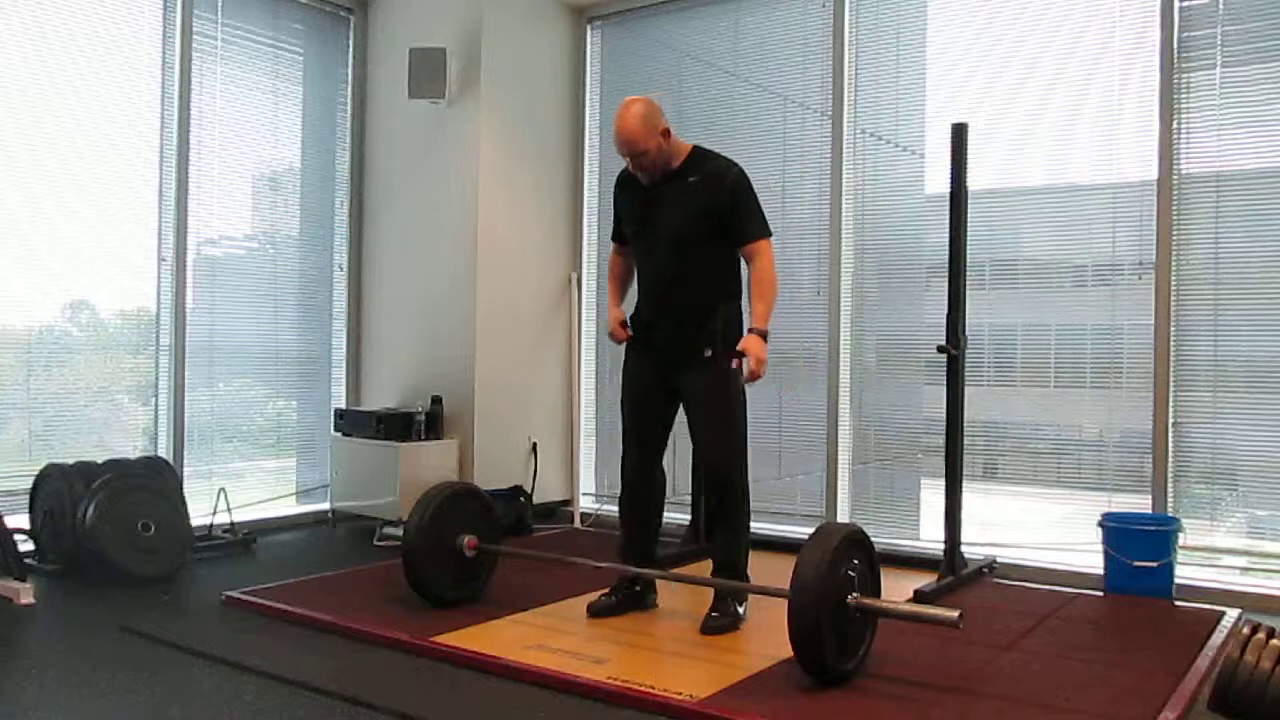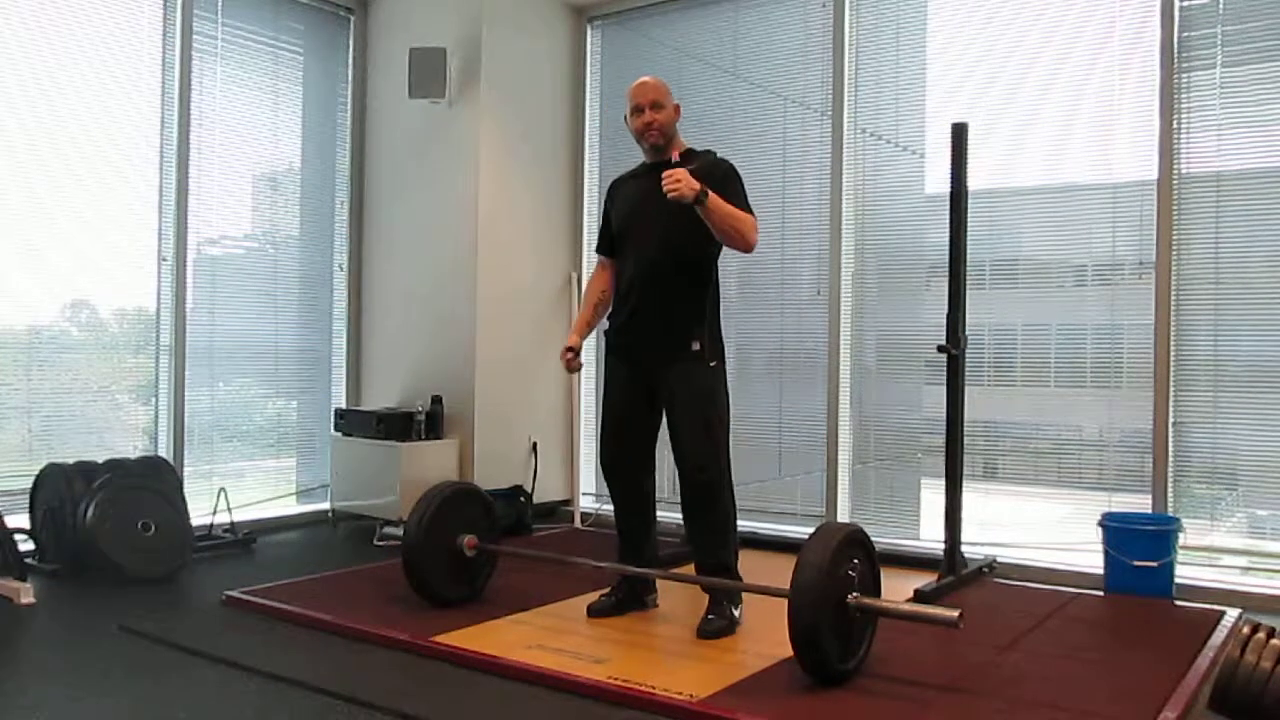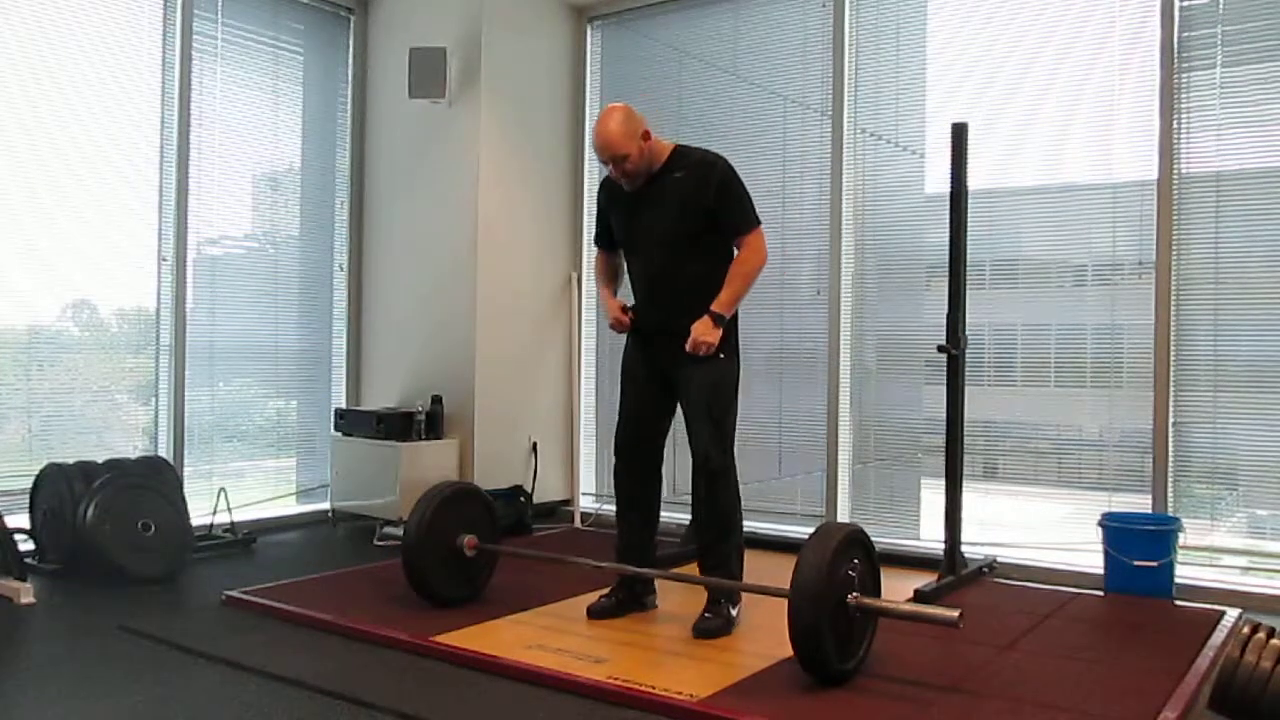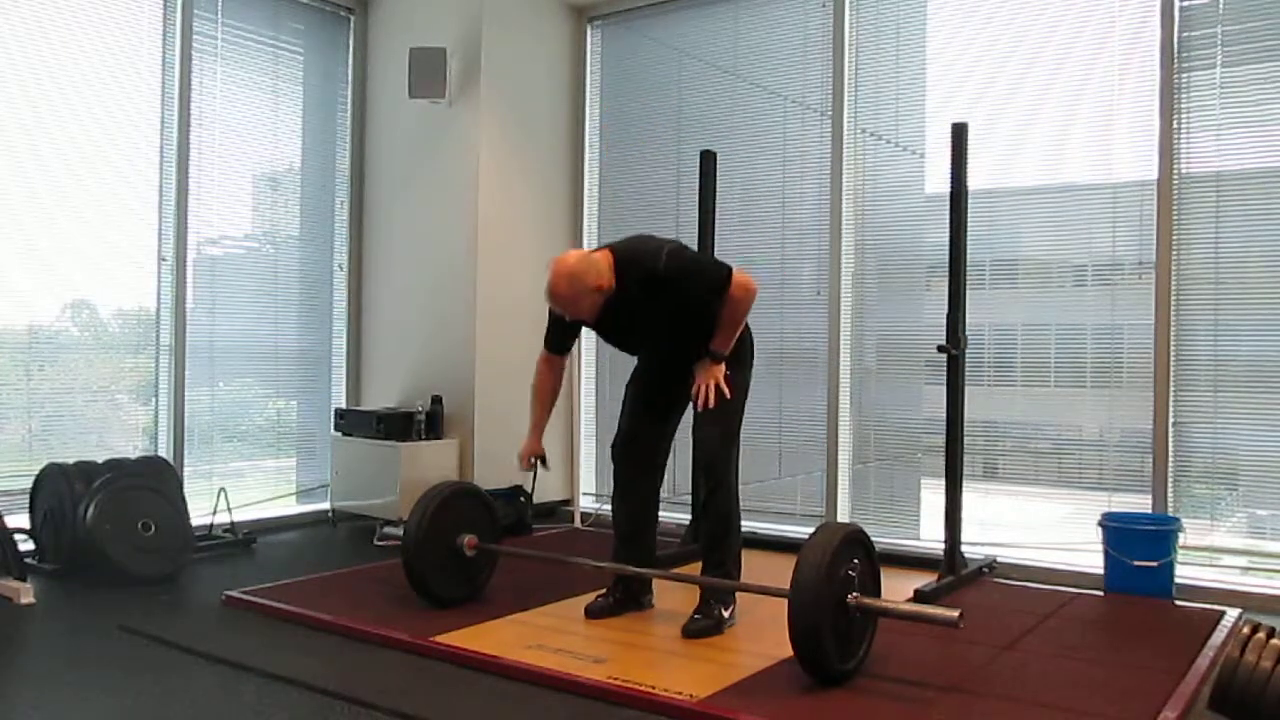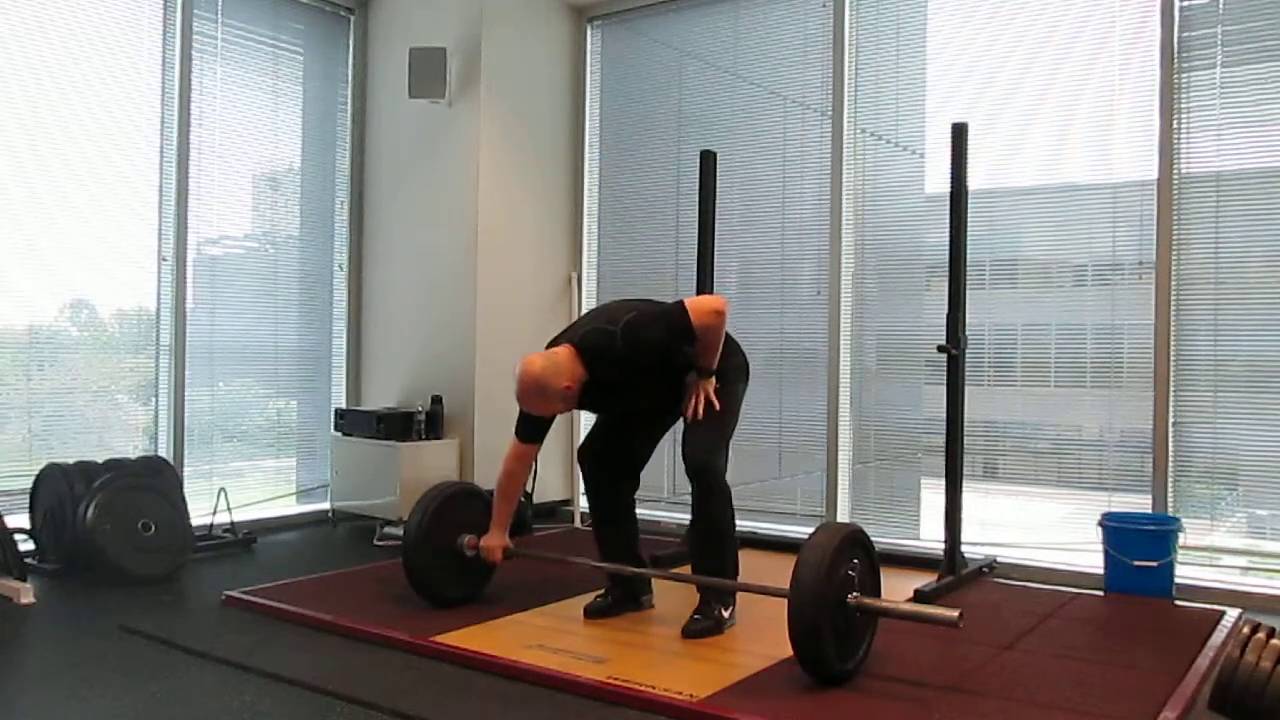
dt=1s
person 1, frame 1
left shoulder: (722, 179)
right shoulder: (628, 184)
left elbow: (759, 256)
left wrist: (756, 331)
right wrist: (614, 304)
left hip: (709, 347)
right hip: (647, 345)
left knee: (722, 465)
right knee: (638, 460)
left ankle: (730, 588)
right ankle: (636, 579)
person 1, frame 2
left shoulder: (711, 169)
right shoulder: (621, 188)
left elbow: (747, 238)
right elbow: (606, 269)
left wrist: (698, 196)
right wrist: (578, 331)
left hip: (690, 349)
right hip: (627, 349)
left knee: (703, 468)
right knee: (622, 463)
left ankle: (724, 590)
right ankle: (636, 579)
person 1, frame 3
left shoulder: (708, 172)
right shoulder: (612, 190)
left elbow: (753, 248)
right elbow: (607, 254)
left wrist: (716, 316)
right wrist: (609, 297)
left hip: (704, 341)
right hip: (645, 342)
left knee: (711, 462)
right knee: (633, 459)
left ankle: (724, 593)
right ankle: (635, 581)
person 1, frame 4
left shoulder: (662, 264)
right shoulder: (570, 293)
left elbow: (743, 288)
right elbow: (550, 363)
left wrist: (714, 358)
right wrist: (534, 436)
left hip: (718, 355)
right hip: (658, 360)
left knee: (713, 458)
right knee: (630, 453)
left ankle: (719, 596)
right ankle: (631, 583)
person 1, frame 5
left shoulder: (625, 339)
right shoulder: (546, 378)
left elbow: (714, 308)
right elbow: (520, 457)
left wrist: (705, 376)
right wrist: (497, 530)
left hip: (712, 369)
left knee: (702, 461)
right knee: (597, 458)
left ankle: (718, 597)
right ankle: (628, 584)
